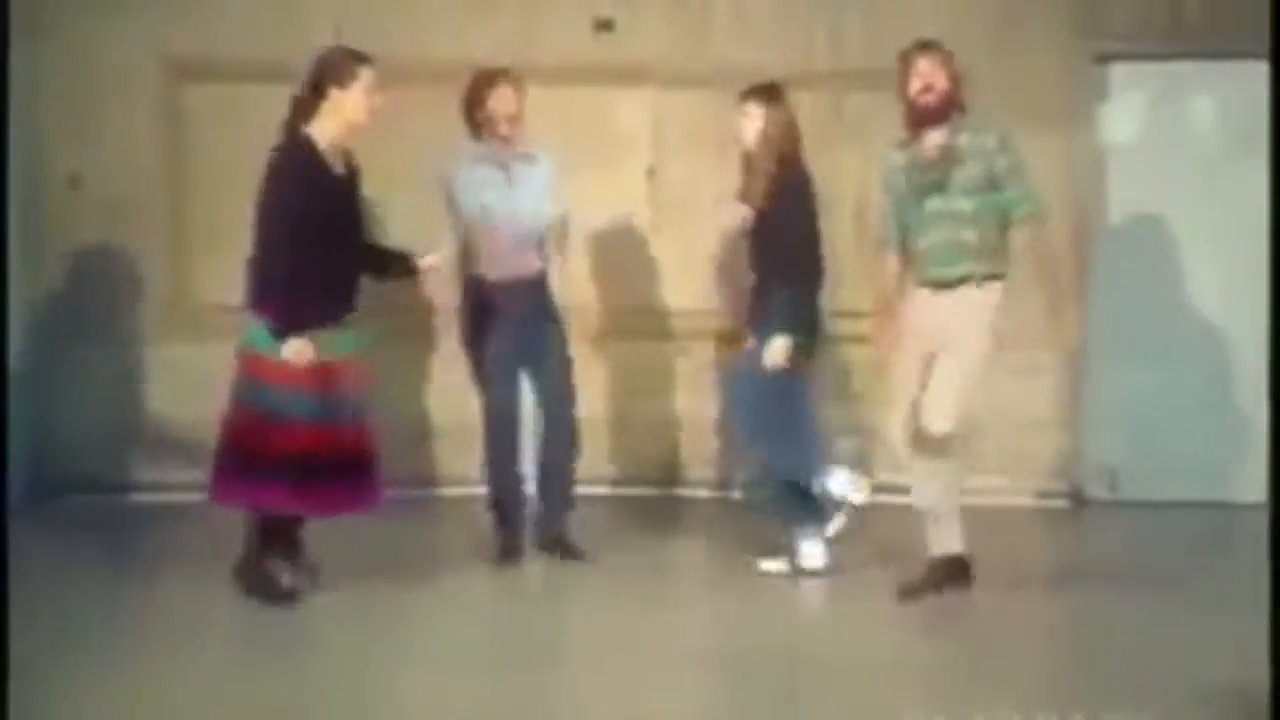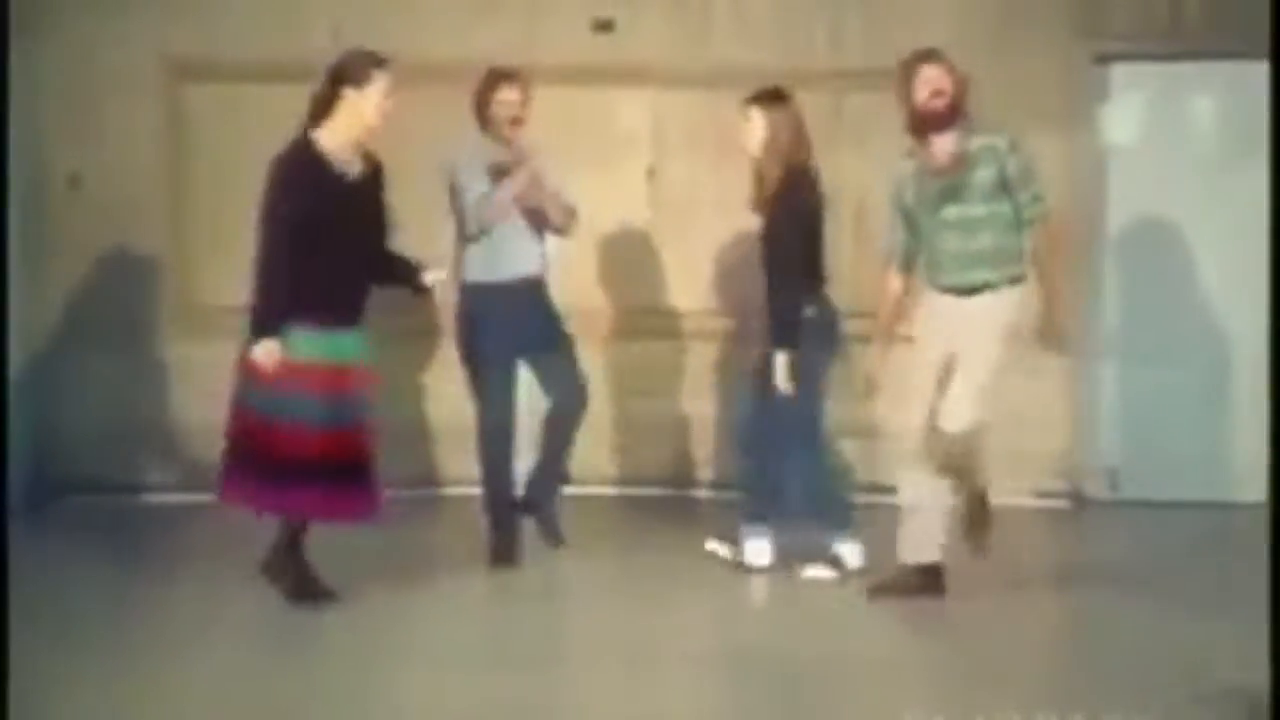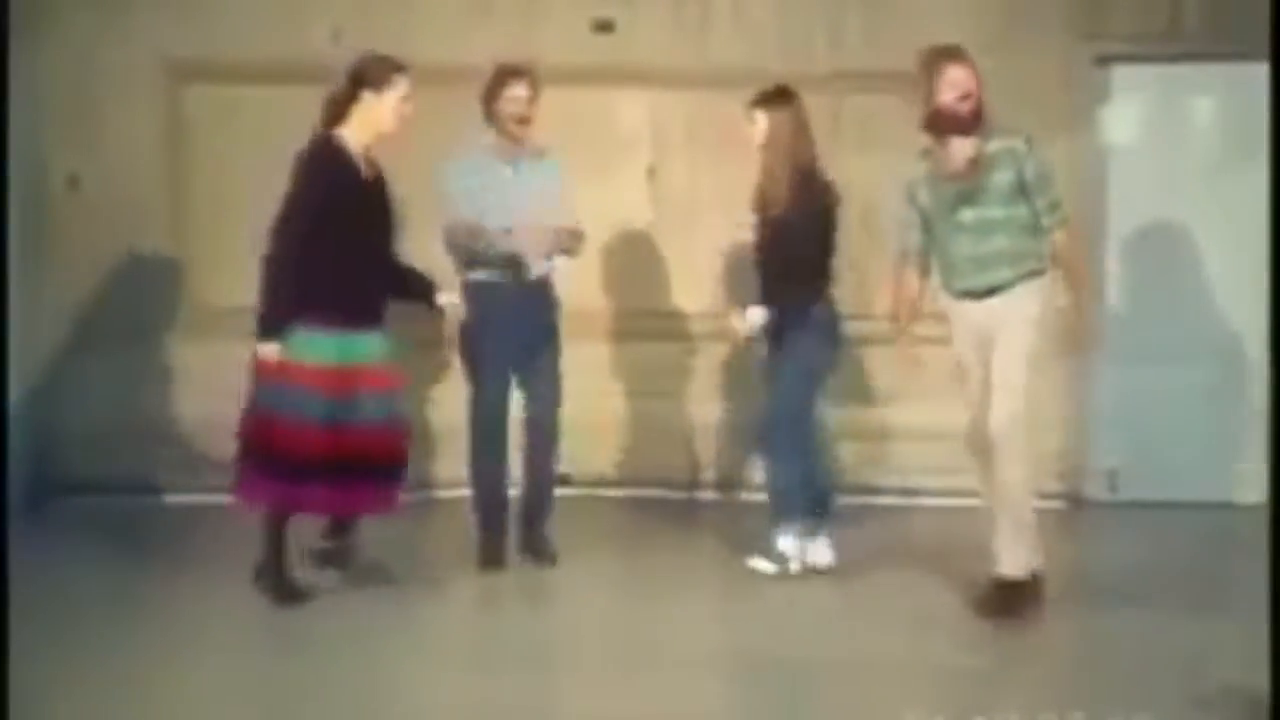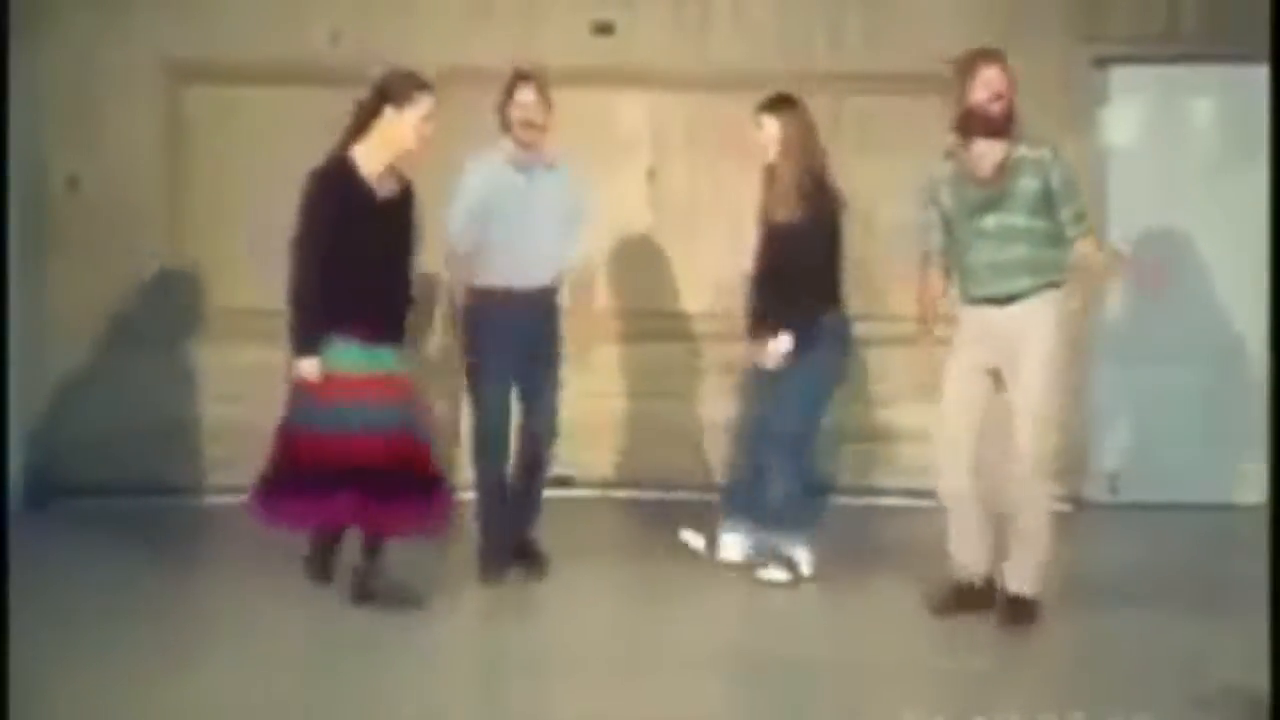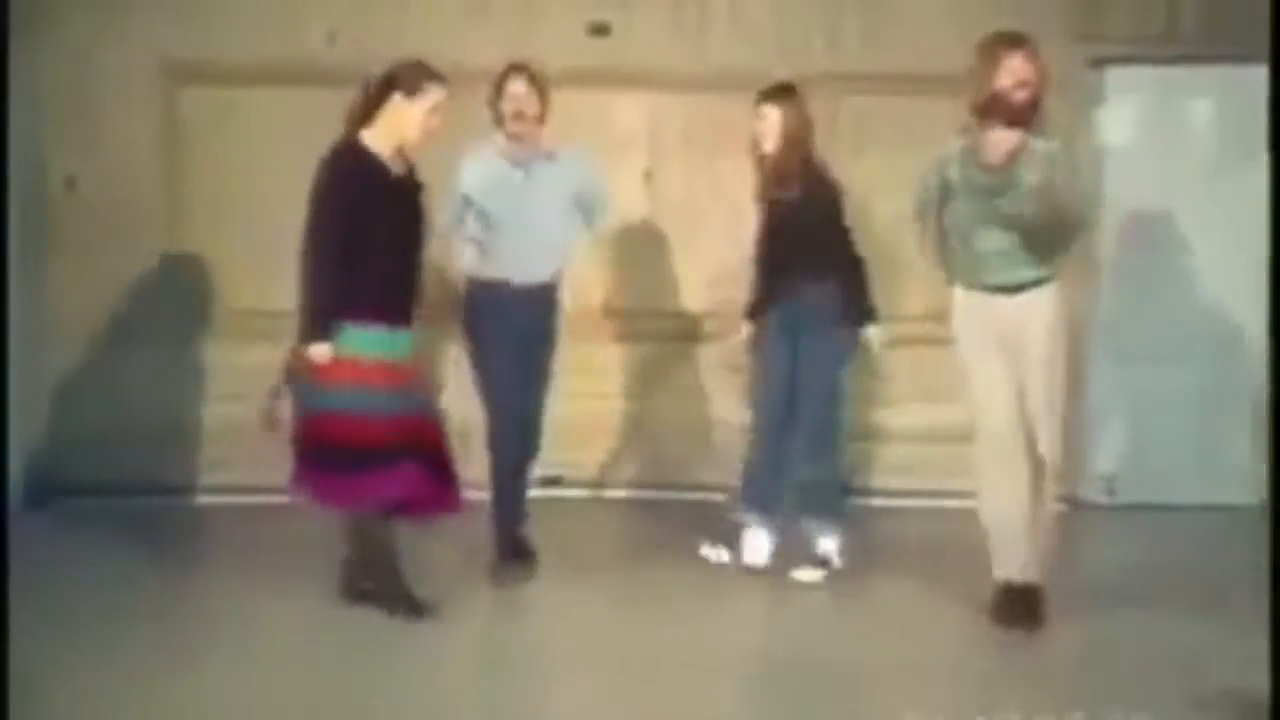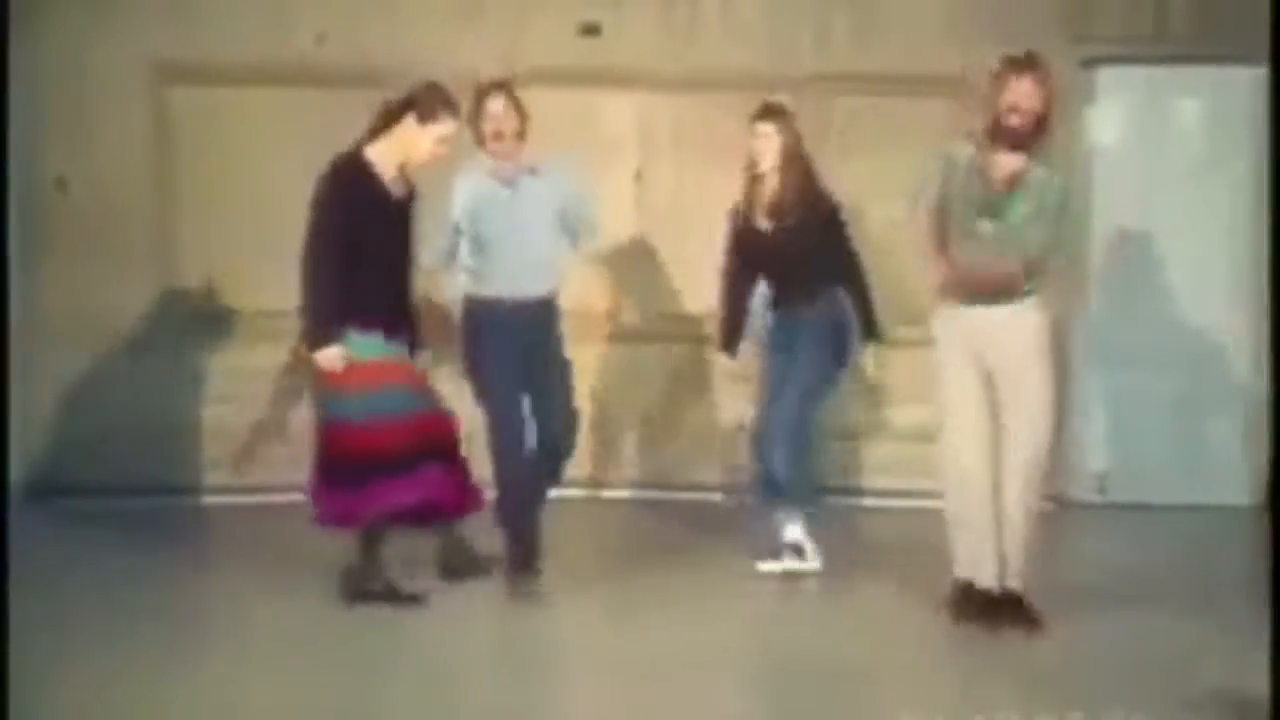
dt=0.2s
person 1, frame 1
left shoulder: (989, 146)
right shoulder: (899, 164)
left elbow: (1027, 223)
right elbow: (893, 249)
left wrist: (1055, 293)
right wrist: (886, 320)
left hip: (972, 300)
right hip: (920, 301)
left knee: (936, 423)
right knee: (904, 426)
right ankle: (947, 556)
person 1, frame 2
left shoulder: (1000, 149)
right shoulder: (908, 178)
left elbow: (1038, 225)
right elbow: (899, 263)
left wrist: (1050, 301)
right wrist: (880, 341)
left hip: (994, 304)
right hip: (939, 308)
left knee: (952, 424)
right knee: (908, 429)
left ankle: (972, 487)
right ankle: (921, 561)
person 1, frame 3
left shoulder: (1014, 151)
right shoulder: (919, 177)
left elbow: (1053, 228)
right elbow: (911, 261)
left wrist: (1081, 296)
right wrist: (898, 328)
left hip: (1016, 302)
right hip: (961, 311)
left knee: (1005, 427)
right knee: (983, 436)
left ankle: (1018, 574)
right ankle: (1018, 563)
person 1, frame 4
left shoulder: (1045, 162)
right shoulder: (944, 178)
left elbow: (1078, 235)
right elbow: (935, 260)
right wrist: (929, 327)
left hip: (1035, 315)
right hip: (975, 320)
left knee: (1029, 449)
right knee: (951, 441)
left ankle: (1023, 587)
right ankle: (971, 573)
person 1, frame 5
left shoulder: (1048, 154)
right shoulder: (955, 155)
left elbow: (1062, 238)
right elbow: (927, 216)
left wrist: (1062, 210)
right wrist: (950, 261)
left hip: (1037, 304)
right hip: (975, 306)
left knee: (1045, 441)
right knee: (999, 433)
left ankle: (1028, 573)
right ankle: (1013, 579)
person 1, frame 6
left shoulder: (1048, 183)
right shoulder: (960, 158)
left elbow: (1024, 265)
right elbow: (934, 213)
left wrist: (963, 271)
right wrist: (934, 254)
left hip: (1016, 320)
right hip: (957, 315)
left knee: (1028, 447)
right knee: (963, 441)
left ankle: (1008, 584)
right ankle: (972, 579)
person 2, frame 1
left shoulder: (345, 165)
right shoulder: (293, 160)
right elbow: (273, 251)
left wrist: (408, 264)
right wrist: (289, 328)
left hip: (331, 324)
right hip: (289, 328)
left knee: (321, 440)
right knee: (285, 440)
left ankle: (285, 550)
right ankle: (255, 558)
person 2, frame 2
left shoulder: (370, 170)
right shoulder: (297, 164)
right elbow: (275, 251)
left wrist: (416, 275)
right wrist: (267, 331)
left hip: (344, 328)
right hip: (299, 328)
left knee: (334, 445)
right knee: (295, 446)
left ankle: (291, 552)
right ankle: (289, 559)
person 2, frame 3
left shoulder: (372, 170)
right shoulder: (320, 161)
right elbow: (285, 247)
left wrist: (428, 292)
right wrist: (271, 327)
left hip: (361, 329)
right hip: (310, 328)
left knee: (368, 444)
right knee: (300, 444)
left ankle: (338, 539)
right ankle: (271, 562)
person 2, frame 4
left shoulder: (401, 189)
right shoulder: (332, 181)
right elbow: (307, 267)
right wrist: (305, 350)
left hip: (383, 346)
right hip: (338, 345)
left knee: (393, 463)
right knee: (345, 461)
left ankle: (369, 571)
right ankle: (324, 542)
person 2, frame 5
left shoulder: (406, 174)
right shoulder: (345, 165)
right elbow: (320, 249)
right wrist: (318, 330)
left hip: (390, 328)
right hip: (351, 330)
left knee: (391, 446)
right knee: (378, 445)
left ankle: (367, 568)
right ankle: (379, 570)
person 2, frame 6
left shoulder: (402, 187)
right shoulder: (346, 178)
right elbow: (320, 260)
left wrist: (406, 338)
right wrist: (321, 336)
left hip: (386, 339)
right hip: (353, 340)
left knee: (391, 449)
right knee: (379, 448)
left ankle: (369, 571)
person 3, frame 1
left shoulder: (540, 164)
right shoulder: (464, 170)
left elbow: (555, 223)
right elbow: (471, 232)
left wrist: (550, 233)
right wrist: (499, 253)
left hip: (535, 296)
right hip: (487, 300)
left knee: (560, 408)
right knee: (502, 415)
left ankle: (553, 523)
right ankle: (509, 527)
person 3, frame 2
left shoulder: (535, 162)
right shoulder: (466, 165)
left elbow: (566, 222)
right elbow: (473, 221)
left wrist: (539, 181)
right wrist: (515, 182)
left hip: (531, 295)
right hip: (484, 300)
left knee: (571, 394)
right knee: (496, 417)
left ankle: (539, 495)
right ankle: (503, 529)
person 3, frame 3
left shoulder: (548, 165)
right shoulder: (466, 166)
left elbow: (572, 236)
right elbow: (456, 238)
left wrist: (547, 236)
right wrist: (506, 242)
left hip: (537, 297)
right hip: (488, 298)
left knee: (545, 414)
right knee: (489, 417)
left ankle: (533, 525)
right ankle: (491, 533)
person 3, frame 4
left shoulder: (564, 177)
right shoulder: (479, 172)
left elbow: (574, 252)
right elbow: (458, 252)
right wrist: (454, 318)
left hip: (541, 309)
right hip: (491, 307)
left knee: (542, 426)
right knee: (492, 426)
left ankle: (521, 531)
right ankle: (495, 541)
person 3, frame 5
left shoulder: (571, 167)
right shoulder: (475, 166)
left elbow: (600, 220)
right elbow: (446, 228)
left hip: (540, 302)
right hip: (491, 301)
left knee: (526, 421)
right knee: (506, 420)
left ankle: (511, 527)
right ankle: (509, 545)
person 3, frame 6
left shoulder: (555, 180)
right shoulder: (465, 187)
left elbow: (587, 238)
right elbow: (439, 257)
left hip: (541, 316)
right hip: (488, 319)
left knee: (561, 428)
right knee: (508, 435)
left ankle: (522, 509)
right ankle: (520, 547)
person 4, frame 1
left shoulder: (788, 182)
right shoulder: (768, 182)
left elbow: (802, 262)
left wrist: (784, 331)
right wrist: (757, 326)
left hip: (784, 321)
right hip: (772, 318)
left knee: (756, 415)
right knee: (779, 425)
right ankle: (806, 545)
person 4, frame 2
left shoulder: (792, 190)
right shoulder: (787, 188)
left elbow: (792, 272)
left wrist: (783, 347)
left hip: (802, 324)
right hip: (797, 323)
left knee: (795, 435)
right knee: (764, 432)
left ankle: (843, 547)
right ankle: (757, 543)
person 4, frame 3
left shoulder: (809, 191)
right shoulder: (780, 188)
left elbow: (810, 267)
left wrist: (765, 311)
right wrist: (762, 314)
left hip: (809, 325)
right hip: (788, 325)
left knee: (784, 429)
right knee: (789, 431)
left ankle: (799, 544)
right ankle: (807, 541)
person 4, frame 4
left shoulder: (817, 198)
right shoulder: (780, 195)
left elbow: (820, 276)
left wrist: (790, 332)
right wrist: (759, 329)
left hip: (817, 333)
right hip: (784, 332)
left knee: (785, 436)
right knee: (757, 433)
left ankle: (798, 548)
right ankle: (735, 535)
person 4, frame 5
left shoulder: (812, 182)
right shoulder: (771, 186)
left elbow: (841, 250)
left wrist: (864, 315)
right wrist: (756, 314)
left hip: (822, 309)
right hip: (783, 311)
left knee: (816, 426)
right knee: (770, 423)
left ankle: (827, 543)
right ankle: (756, 537)
person 4, frame 6
left shoulder: (813, 203)
right shoulder: (746, 213)
left elbow: (848, 268)
right elbow: (737, 280)
left wrist: (869, 333)
right wrist: (729, 343)
left hip: (823, 322)
right hip: (784, 324)
left knee: (781, 425)
right knee: (775, 430)
left ankle: (793, 531)
right ankle: (795, 541)
